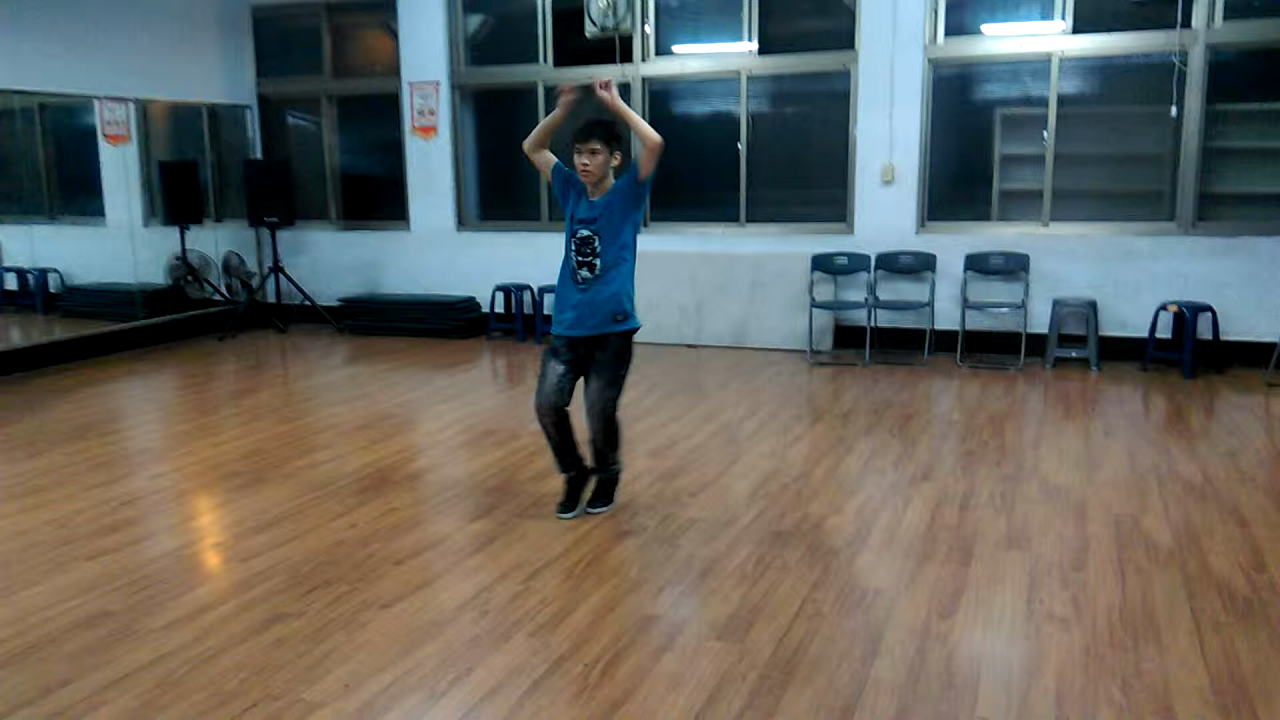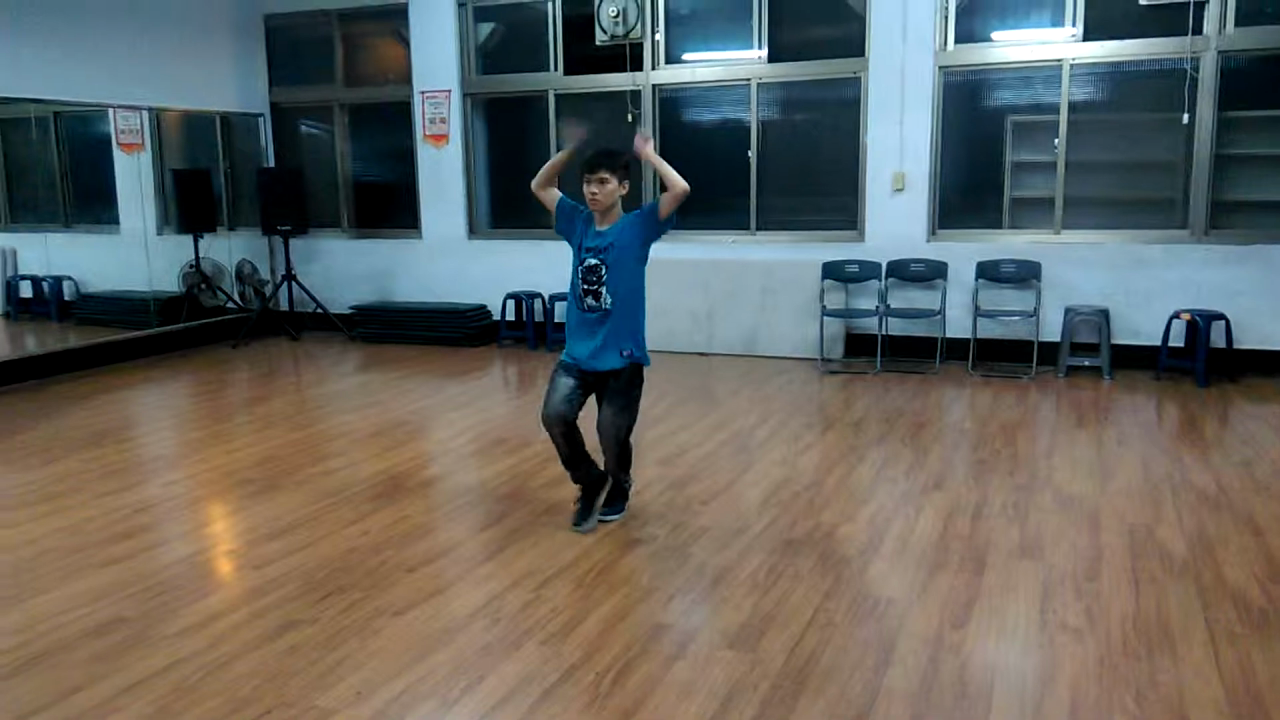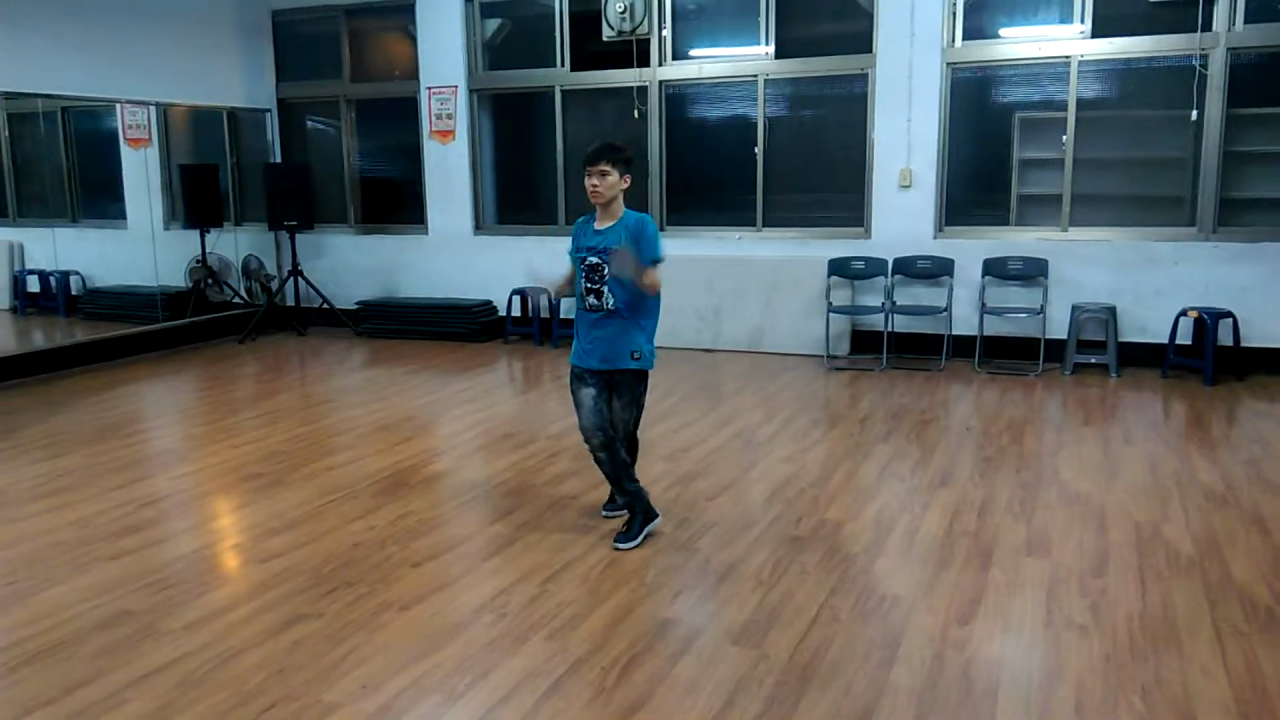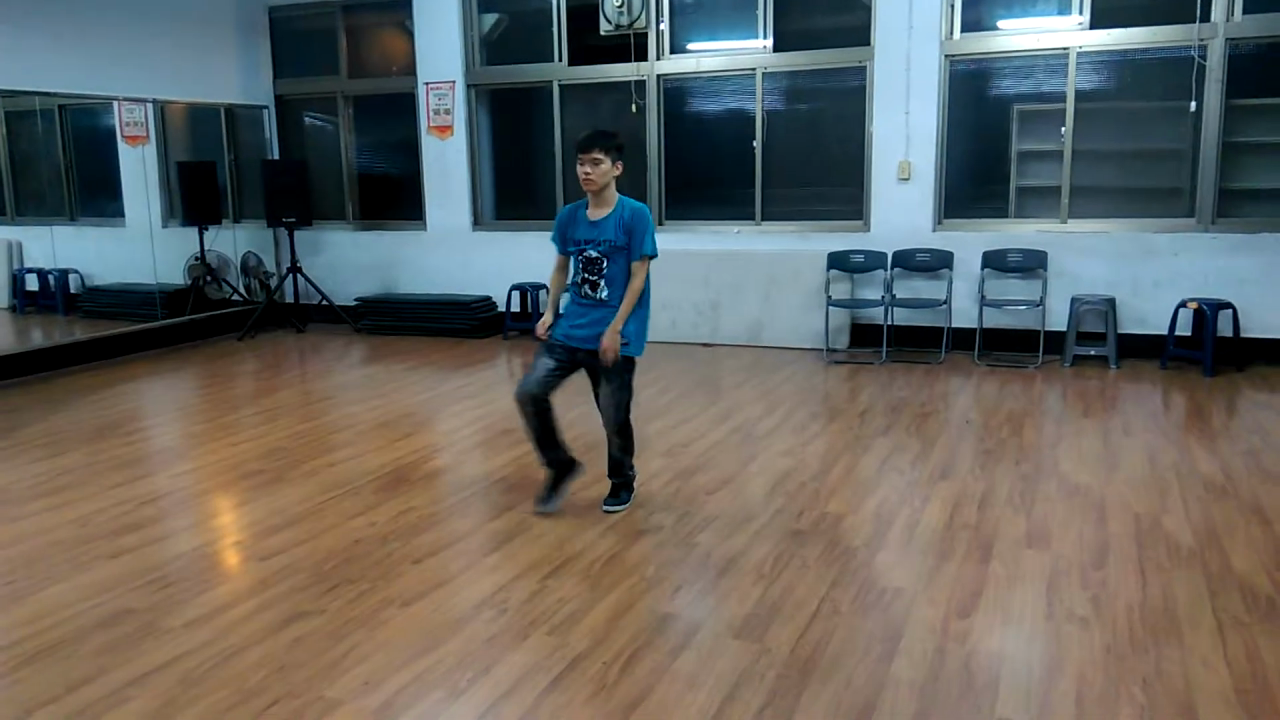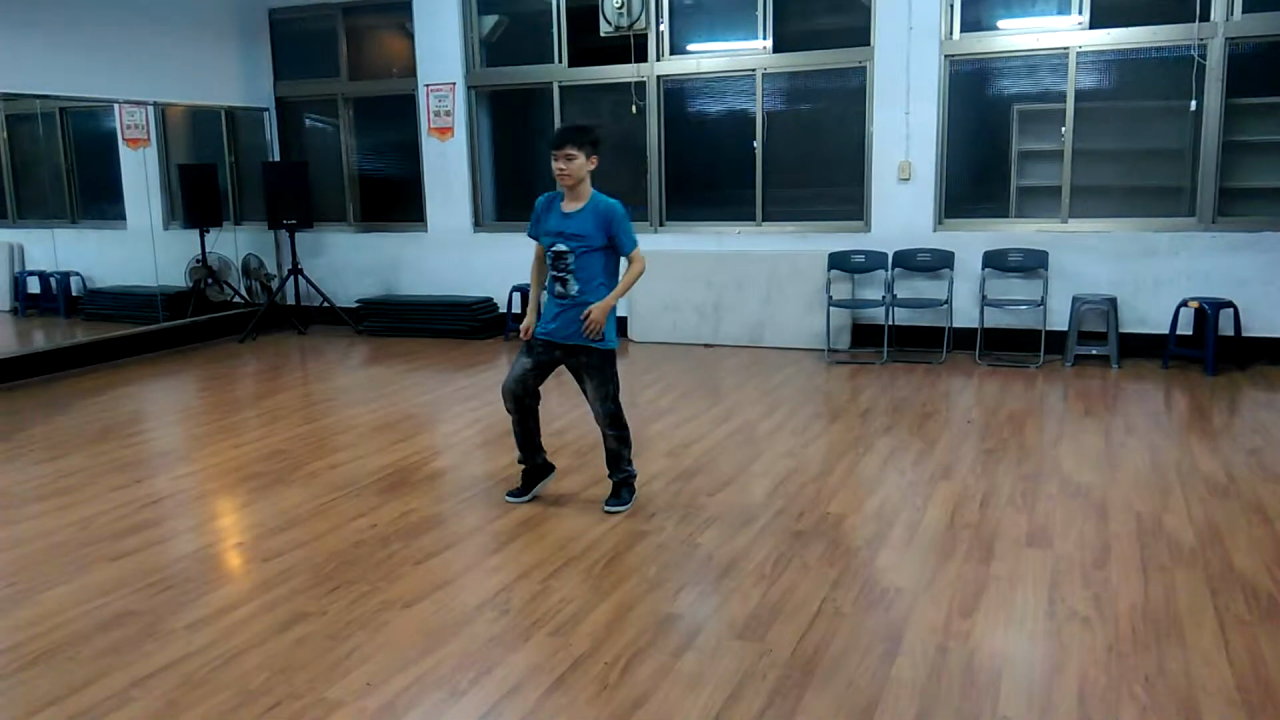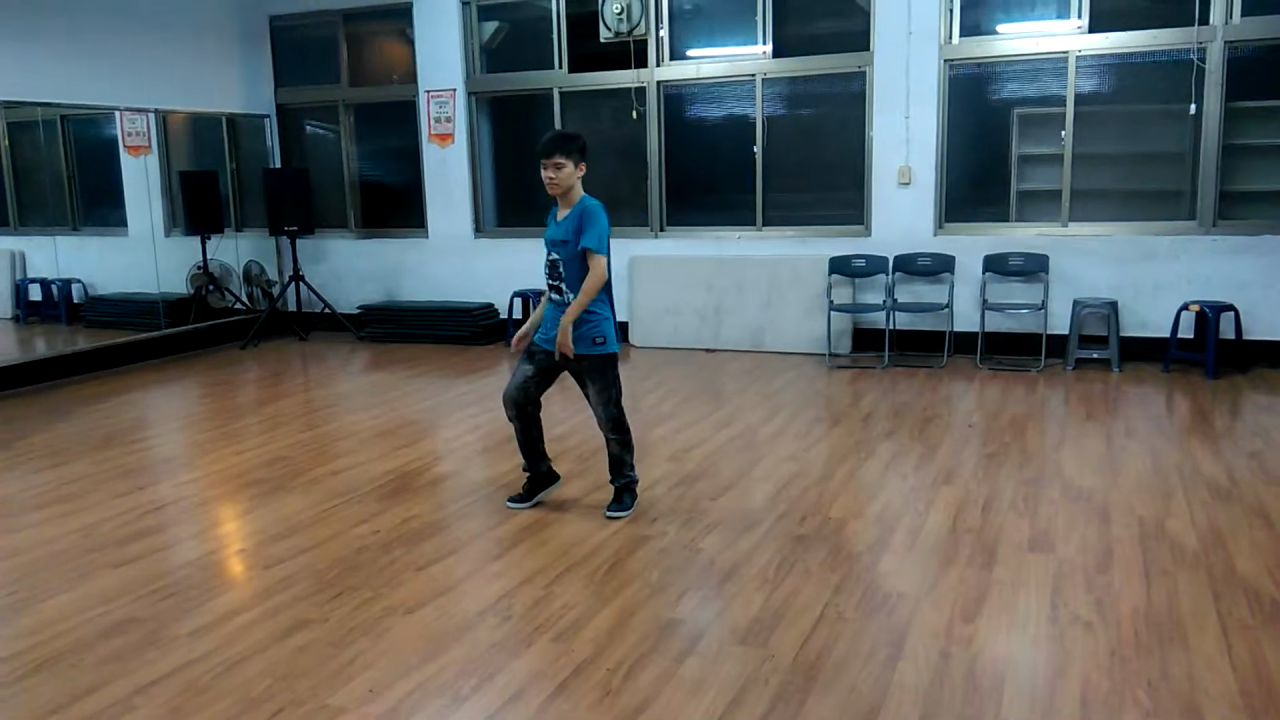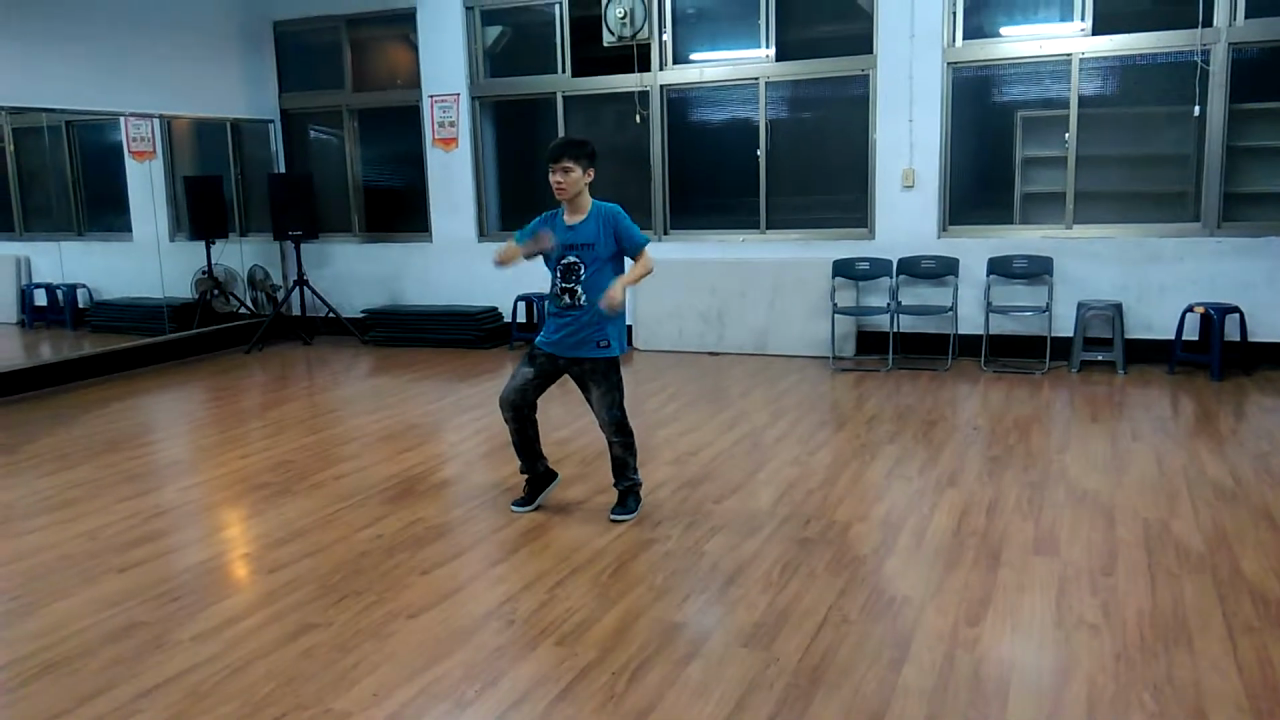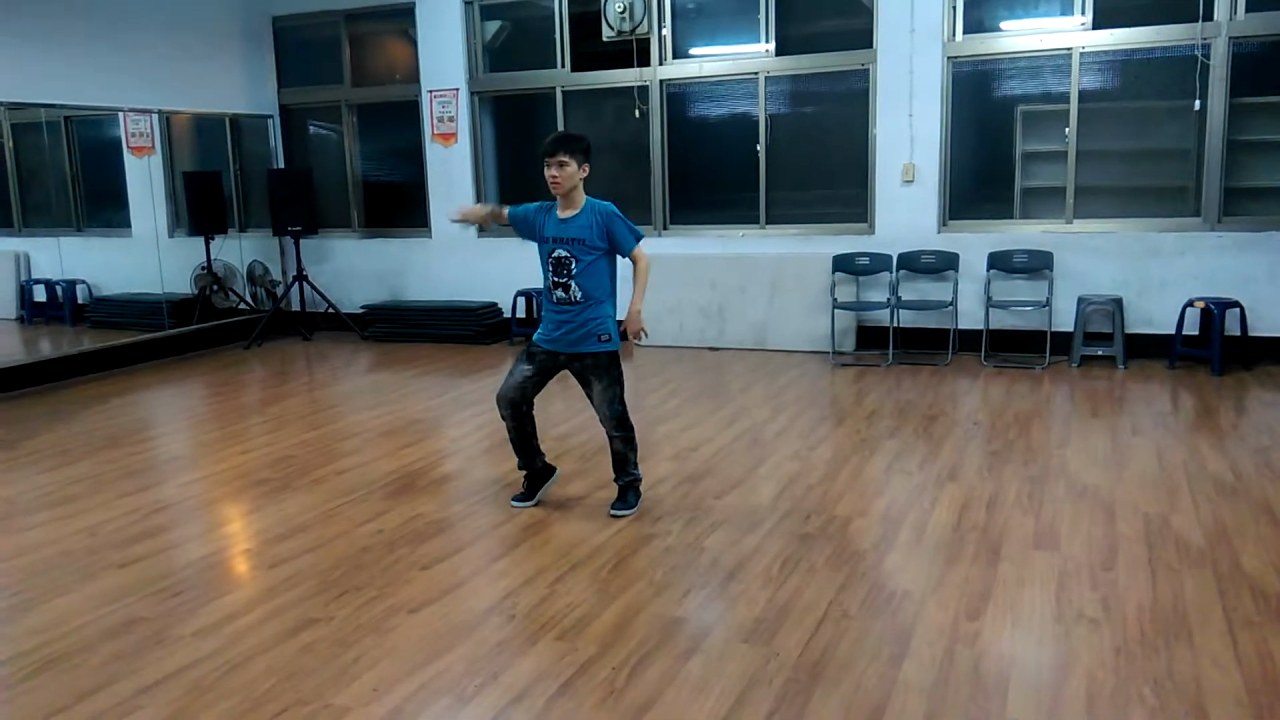
dt=0.3s
person 1, frame 1
left shoulder: (628, 195)
right shoulder: (570, 191)
left elbow: (653, 143)
right elbow: (531, 147)
left wrist: (615, 102)
right wrist: (563, 107)
left hip: (612, 325)
right hip: (568, 323)
left knee: (600, 411)
right knee: (548, 404)
left ankle: (607, 478)
right ankle: (575, 475)
person 1, frame 2
left shoulder: (639, 226)
right shoulder: (578, 221)
left elbow: (681, 190)
right elbow: (538, 186)
left wrist: (648, 154)
right wrist: (568, 149)
left hip: (622, 352)
right hip: (578, 350)
left knee: (613, 435)
right knee: (555, 415)
left ankle: (618, 487)
right ankle: (590, 481)
person 1, frame 3
left shoulder: (640, 226)
right shoulder: (581, 228)
left elbow: (654, 285)
left wrist: (630, 268)
right wrist: (553, 287)
left hip: (629, 349)
right hip: (587, 349)
left knee: (622, 430)
right knee: (594, 430)
left ankle: (622, 490)
right ankle: (641, 509)
person 1, frame 4
left shoulder: (635, 214)
right shoulder: (569, 217)
left elbow: (638, 278)
left wrist: (615, 329)
right wrist: (549, 312)
left hip: (614, 335)
right hip: (569, 330)
left knee: (614, 418)
right knee: (529, 392)
left ankle: (622, 481)
right ankle: (561, 467)
person 1, frame 5
left shoulder: (608, 210)
right shoulder: (544, 206)
left elbow: (637, 264)
left wrist: (605, 306)
right wrist: (532, 311)
left hip: (590, 331)
right hip: (549, 326)
left knee: (605, 411)
right knee: (515, 390)
left ankle: (624, 479)
right ankle: (536, 467)
person 1, frame 6
left shoulder: (591, 211)
right shoulder: (554, 217)
left elbow: (599, 273)
left wrist: (569, 321)
right wrist: (532, 324)
left hip: (590, 335)
right hip: (551, 333)
left knee: (608, 415)
right knee: (516, 398)
left ankle: (625, 485)
right ankle: (541, 475)
person 1, frame 7
left shoulder: (611, 217)
right shoulder: (546, 223)
left elbow: (646, 262)
right elbow: (501, 258)
left wrist: (620, 283)
right wrist: (528, 247)
left hip: (597, 342)
right hip: (553, 338)
left knee: (612, 420)
right knee: (513, 401)
left ankle: (629, 488)
right ankle: (539, 476)
person 1, frame 8
left shoulder: (603, 214)
right shoulder: (539, 215)
left elbow: (640, 259)
right elbow: (498, 216)
left wrist: (635, 308)
right wrist: (479, 212)
left hip: (594, 338)
right hip: (550, 335)
left knee: (612, 415)
right knee: (510, 398)
left ankle: (629, 483)
right ankle: (537, 471)
